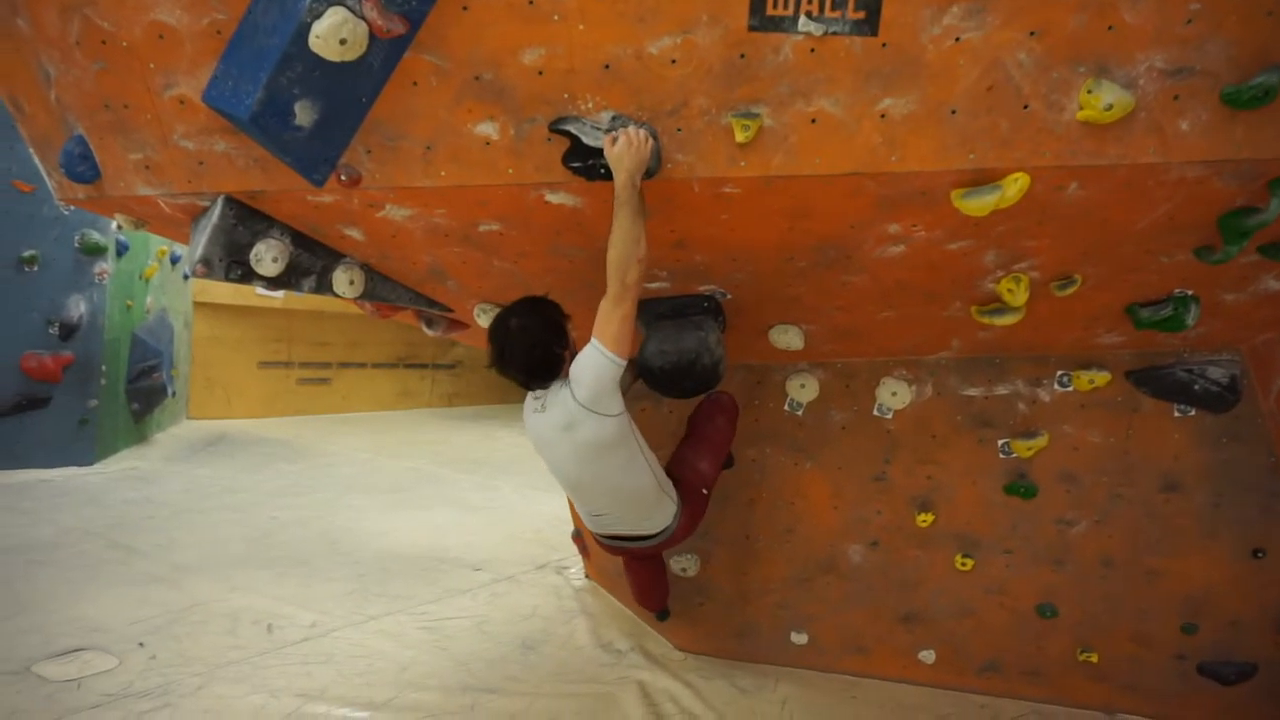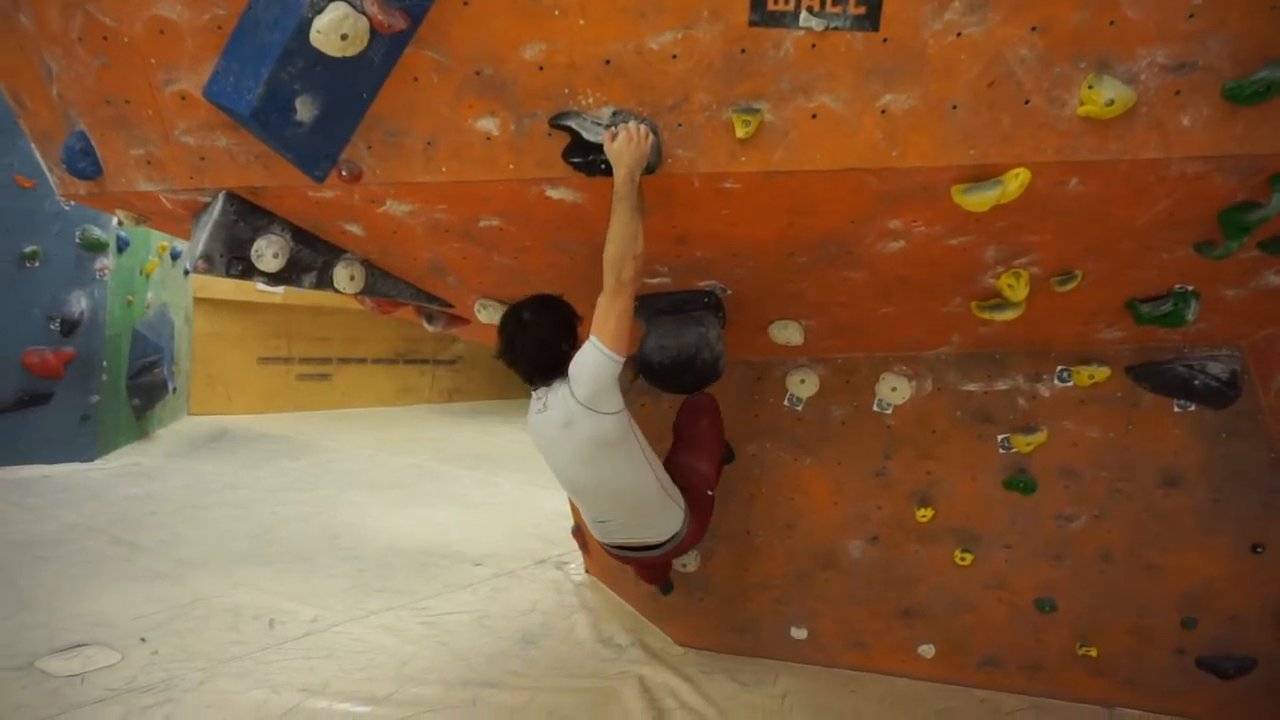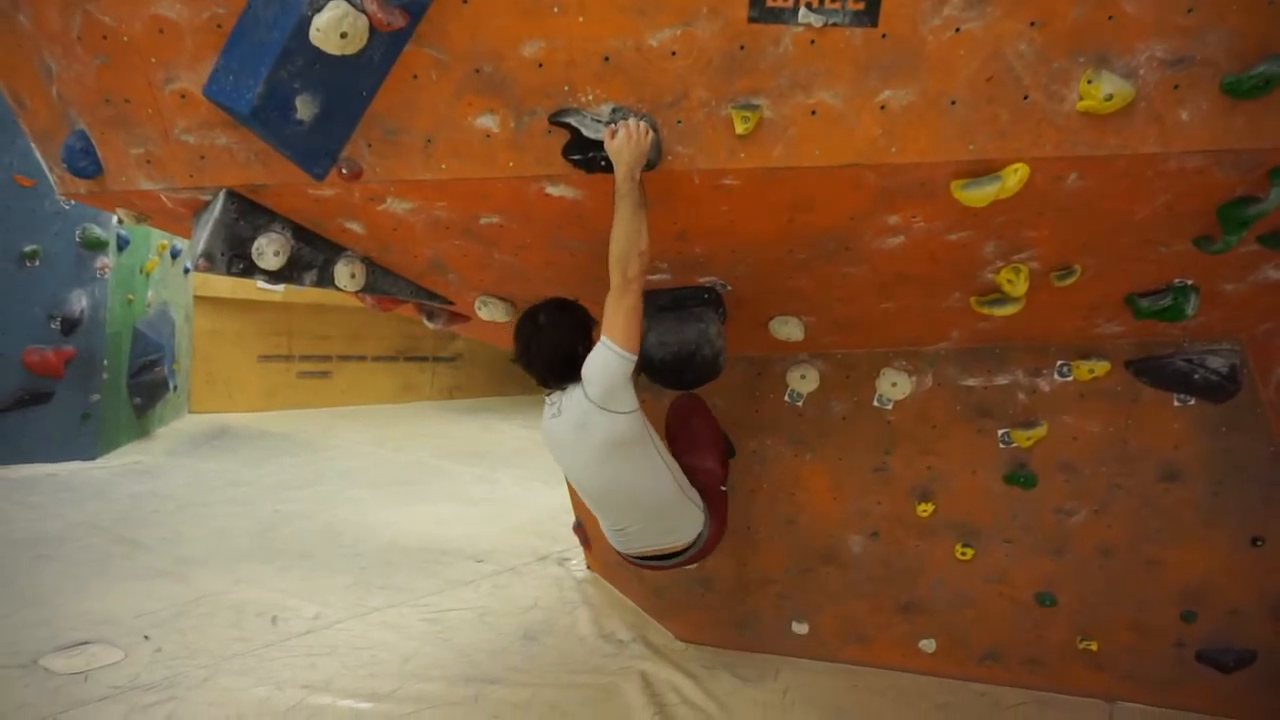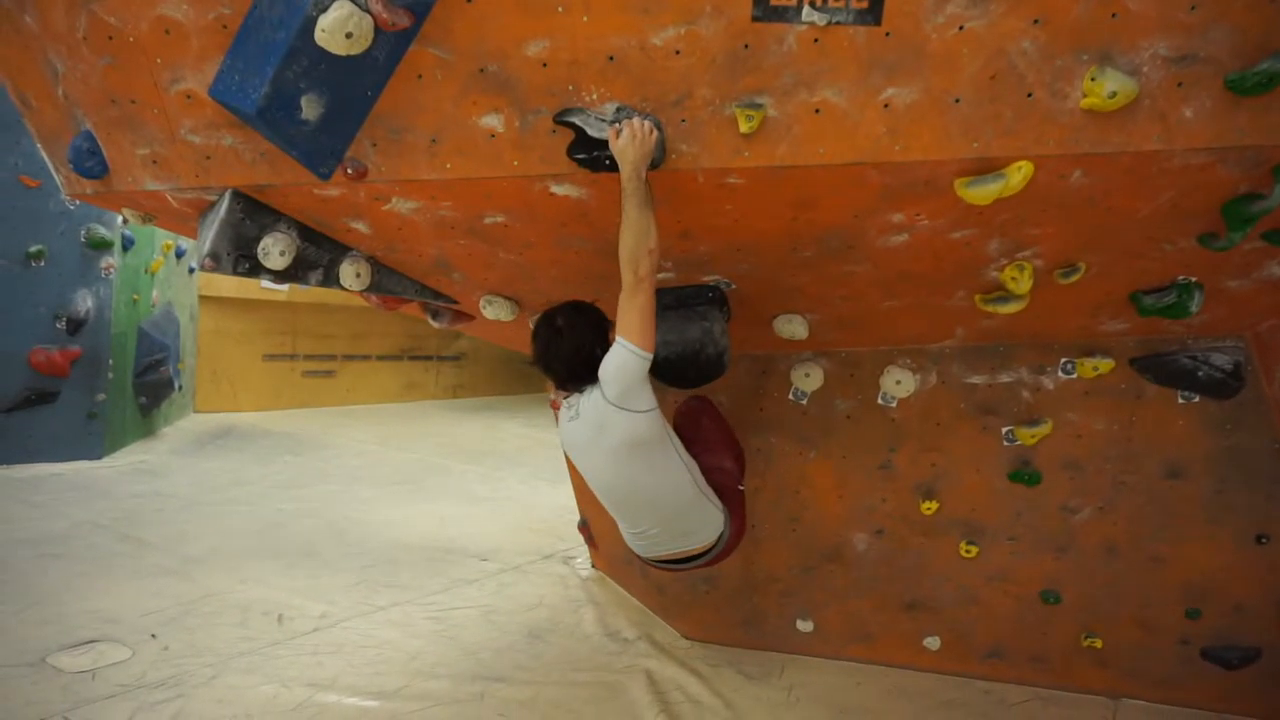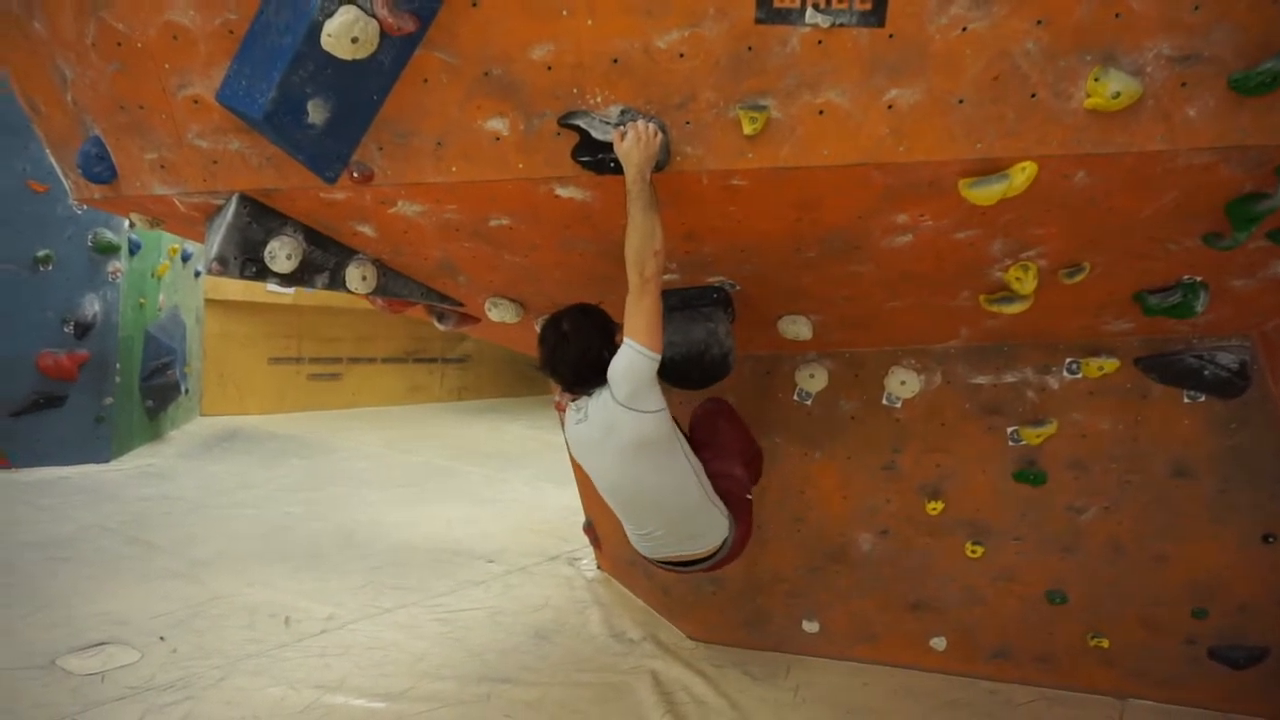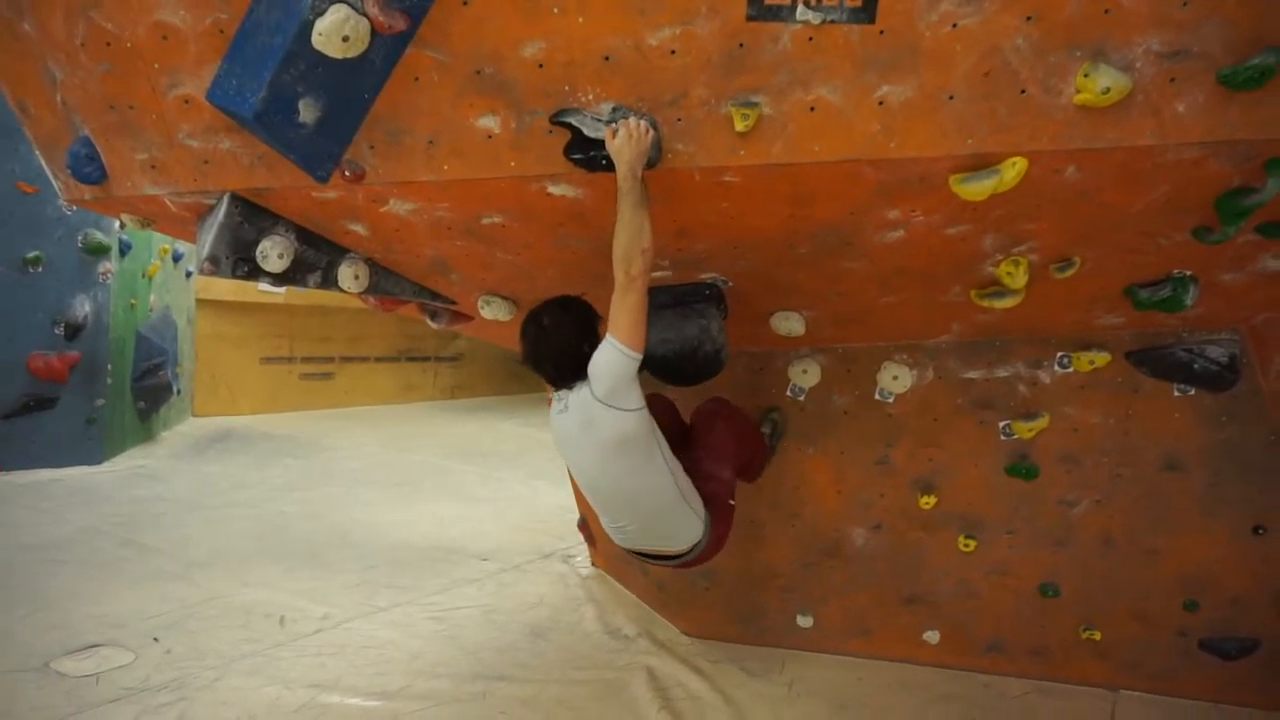
dt=0.2s
person 1, frame 1
left shoulder: (534, 410)
right shoulder: (586, 389)
right elbow: (624, 284)
right wrist: (627, 177)
left hip: (610, 534)
right hip: (669, 522)
right knee: (720, 405)
left ankle: (654, 604)
right ankle: (709, 461)
person 1, frame 2
left shoulder: (539, 410)
right shoulder: (585, 388)
right elbow: (621, 280)
right wrist: (626, 173)
left hip: (620, 543)
right hip: (677, 528)
right knee: (700, 407)
left ankle: (656, 575)
right ankle: (711, 455)
person 1, frame 3
left shoulder: (552, 417)
right shoulder: (598, 388)
right elbow: (628, 277)
right wrist: (627, 170)
left hip: (636, 551)
right hip: (697, 534)
right knee: (687, 407)
right ankle: (714, 458)
person 1, frame 4
left shoulder: (568, 420)
right shoulder: (616, 388)
right elbow: (639, 274)
right wrist: (633, 169)
left hip: (654, 553)
right hip: (715, 536)
right knee: (693, 409)
right ankle: (730, 464)
person 1, frame 5
left shoulder: (574, 423)
right shoulder: (625, 389)
right elbow: (645, 275)
right wrist: (637, 172)
left hip: (659, 554)
right hip: (719, 542)
right knee: (712, 411)
right ankle: (748, 468)
person 1, frame 6
left shoulder: (559, 412)
right shoulder: (606, 385)
right elbow: (632, 273)
right wrist: (629, 169)
left hip: (639, 544)
right hip: (694, 540)
right knee: (715, 413)
right ankle: (754, 456)
